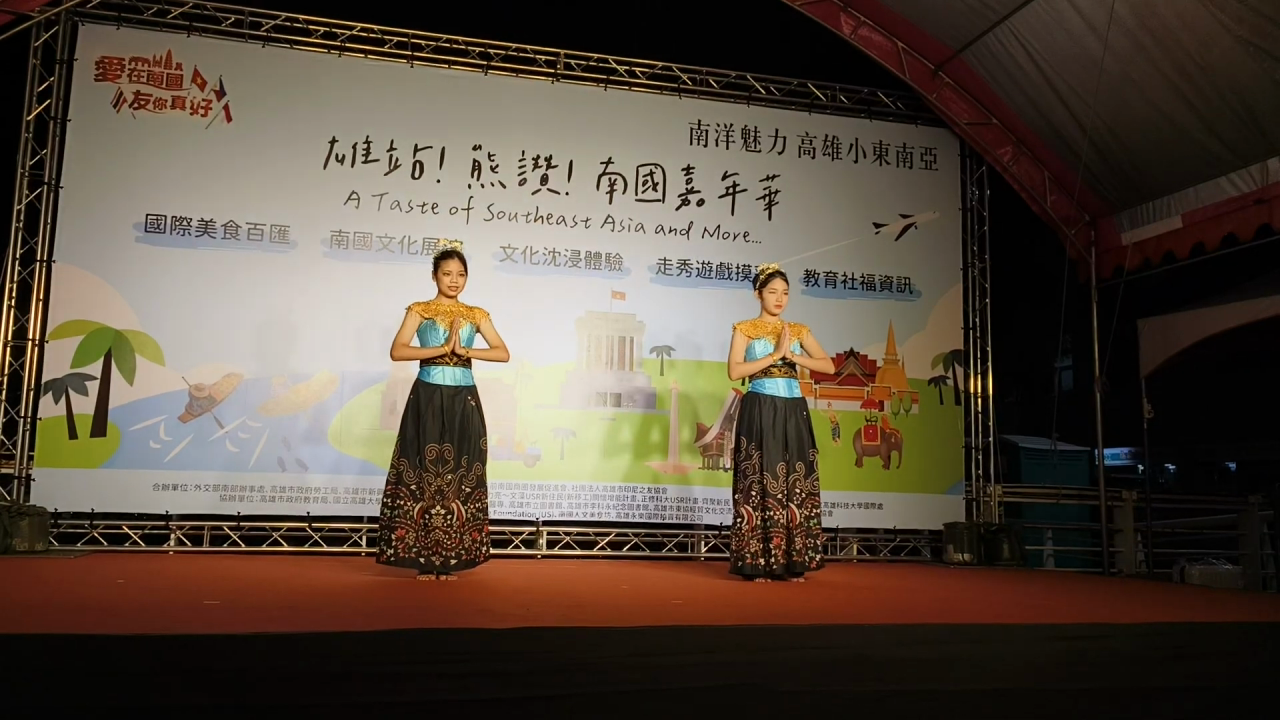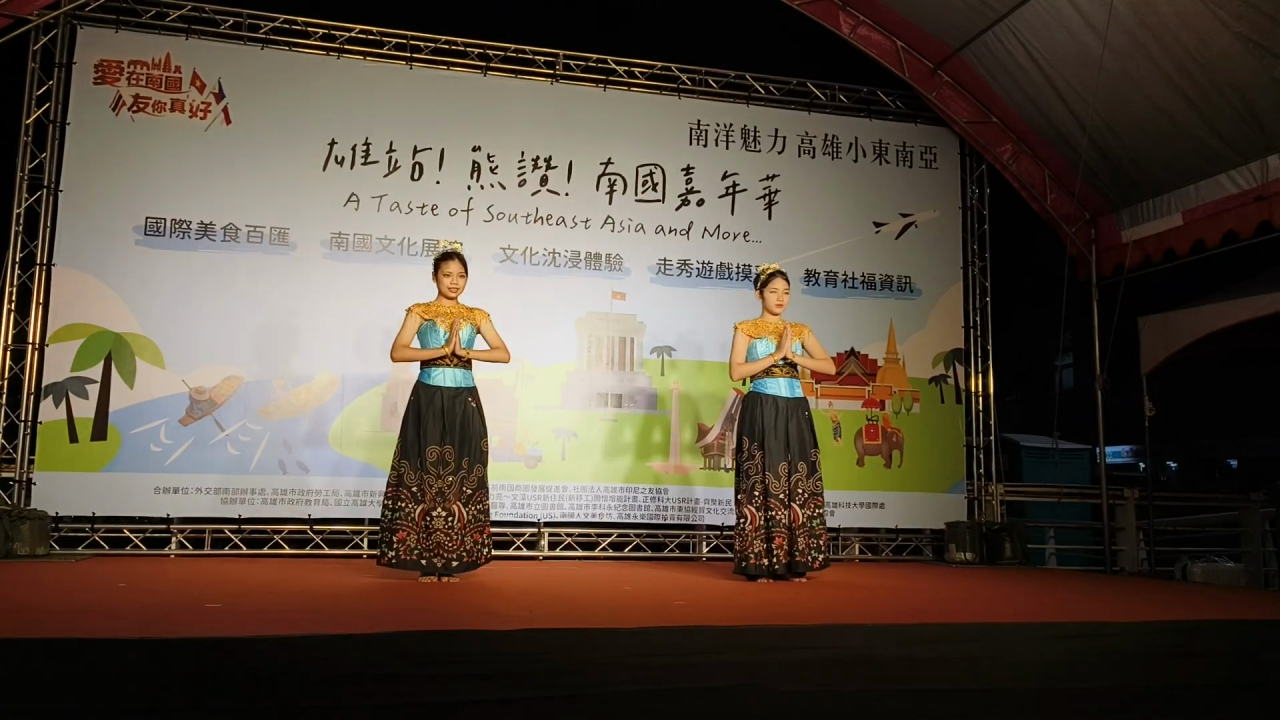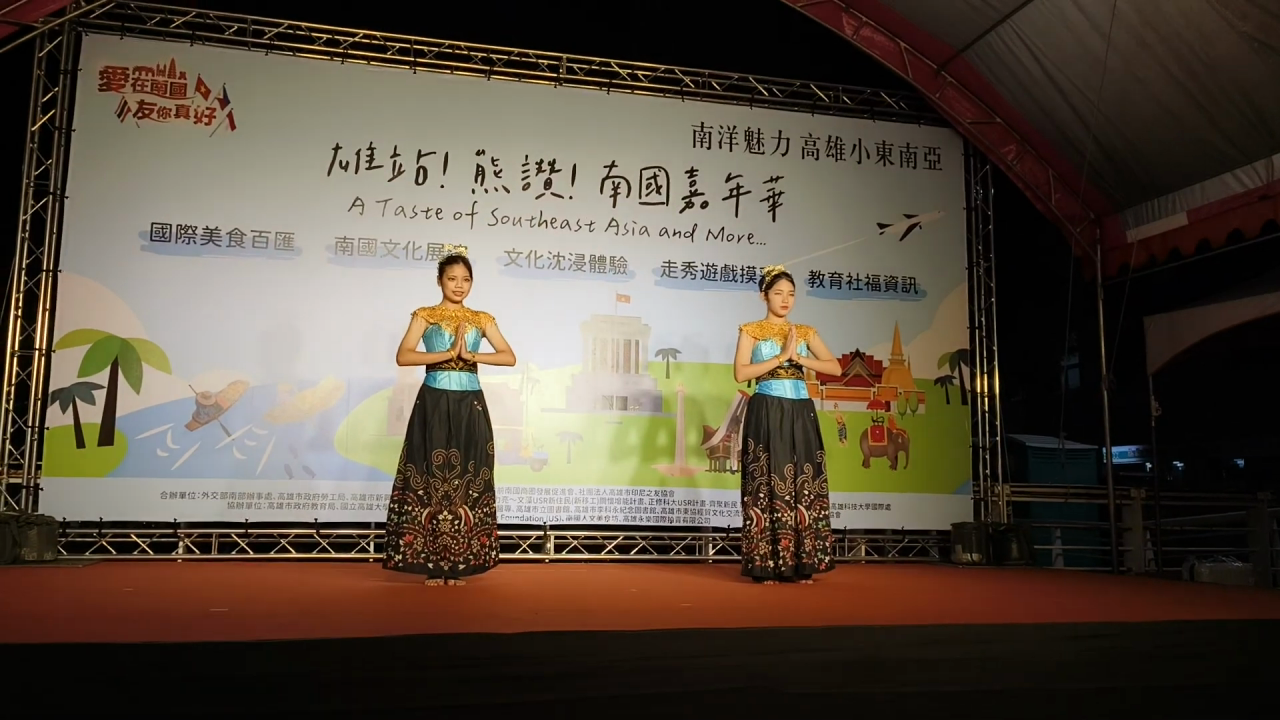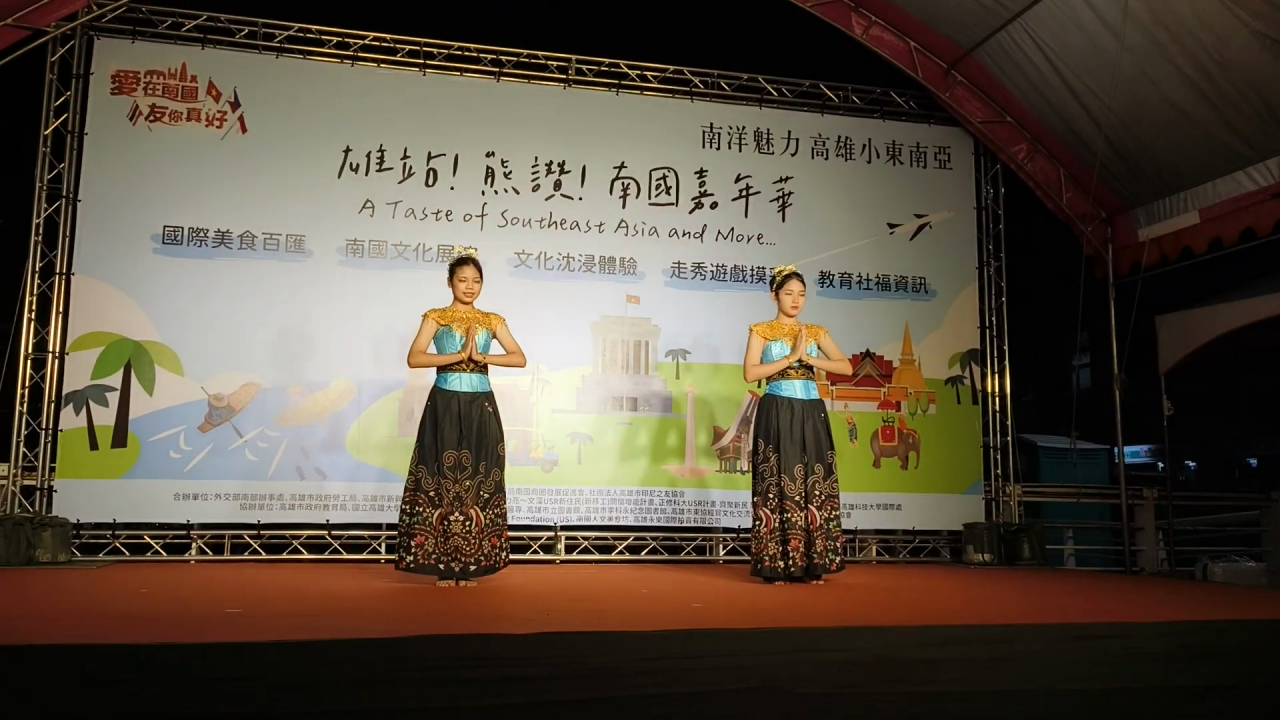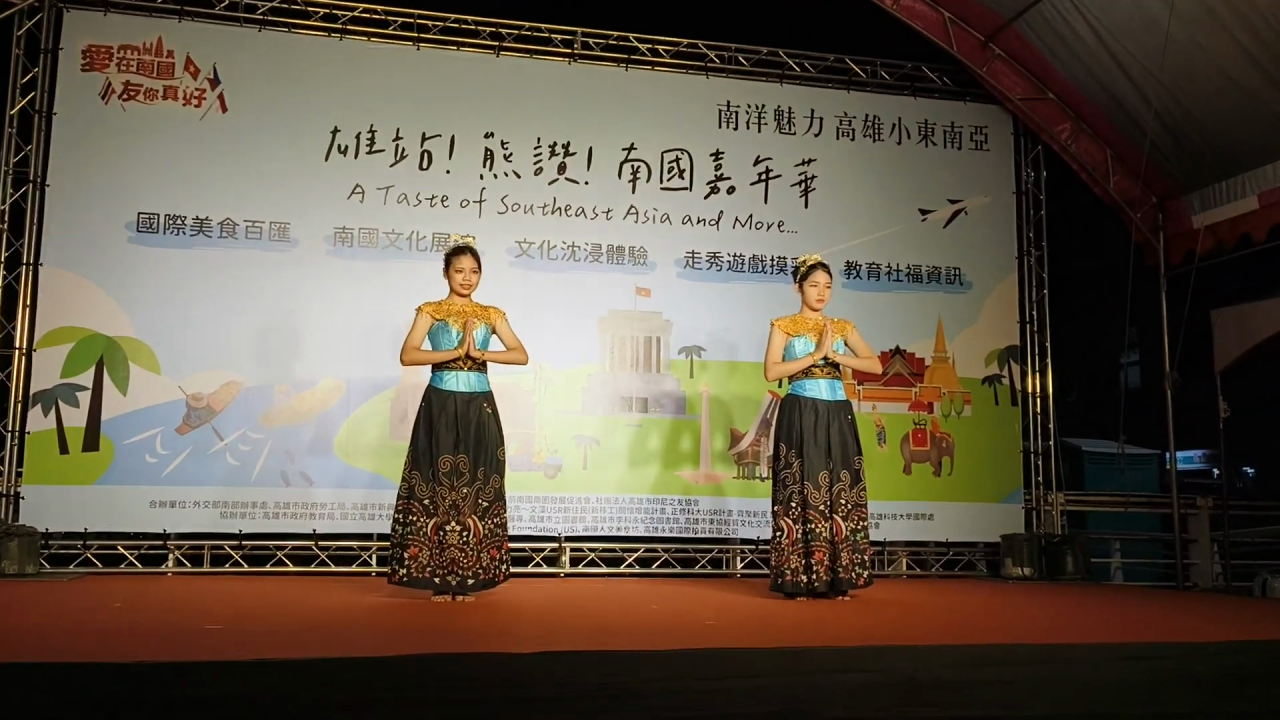
dt=0.3s
person 1, frame 1
left shoulder: (476, 315)
right shoulder: (419, 311)
left elbow: (503, 354)
right elbow: (397, 351)
left wrist: (464, 350)
right wrist: (443, 348)
left hip: (463, 400)
right hip: (428, 398)
left knee: (459, 476)
right knee: (424, 474)
left ankle: (449, 561)
right ankle: (425, 561)
person 1, frame 2
left shoulder: (476, 316)
right shoulder: (419, 312)
left elbow: (504, 354)
right elbow: (397, 352)
left wrist: (465, 351)
right wrist: (443, 349)
left hip: (464, 401)
right hip: (428, 399)
left knee: (460, 477)
right knee: (425, 474)
left ankle: (451, 562)
right ankle: (426, 561)
person 1, frame 3
left shoulder: (481, 319)
right shoulder: (424, 316)
left elbow: (509, 357)
right elbow: (403, 356)
left wrist: (471, 355)
right wrist: (448, 353)
left hip: (469, 405)
right hip: (434, 402)
left knee: (467, 480)
right knee: (431, 477)
left ankle: (457, 565)
right ankle: (433, 565)
person 1, frame 4
left shoulder: (492, 321)
right shoulder: (435, 317)
left elbow: (520, 358)
right elbow: (414, 358)
left wrist: (481, 356)
right wrist: (459, 354)
left hip: (480, 406)
right hip: (445, 405)
left knee: (477, 481)
right knee: (442, 479)
left ankle: (469, 566)
right ankle: (444, 565)
person 1, frame 5
left shoulder: (491, 315)
right shoulder: (430, 311)
left elbow: (521, 355)
right elbow: (407, 355)
left wrist: (480, 354)
right wrist: (455, 352)
left hip: (478, 407)
right hip: (440, 404)
left knee: (475, 488)
right knee: (438, 485)
left ankle: (466, 581)
right ankle: (439, 581)
person 2, frame 1
left shoulder: (798, 331)
right shoulder: (744, 329)
left elbow: (828, 366)
right elbow: (734, 371)
left wrist: (791, 355)
right wrist: (775, 355)
left hip: (793, 411)
right hip: (759, 411)
left knee: (795, 483)
right knee: (760, 481)
left ankle: (792, 563)
right ankle: (758, 564)
person 2, frame 2
left shoulder: (800, 331)
right shoulder: (746, 329)
left elbow: (829, 366)
right elbow: (736, 372)
left wrist: (793, 355)
right wrist: (776, 355)
left hip: (795, 411)
right hip: (761, 411)
left knee: (797, 482)
right knee: (763, 482)
left ankle: (795, 562)
right ankle: (760, 563)
person 2, frame 3
left shoulder: (805, 332)
right shoulder: (751, 331)
left elbow: (835, 368)
right elbow: (740, 373)
left wrist: (798, 357)
right wrist: (781, 356)
left hip: (800, 413)
right hip: (767, 412)
left knee: (803, 483)
right knee: (768, 483)
left ankle: (801, 566)
right ankle: (767, 566)
person 2, frame 4
left shoulder: (816, 332)
right shoulder: (761, 331)
left elbow: (846, 367)
right elbow: (750, 373)
left wrist: (808, 358)
right wrist: (790, 357)
left hip: (811, 413)
right hip: (777, 413)
left knee: (814, 484)
right knee: (779, 484)
left ankle: (812, 565)
right ankle: (777, 565)
person 2, frame 5
left shoulder: (843, 327)
right shoulder: (783, 326)
left elbow: (875, 365)
right elbow: (771, 371)
left wrist: (834, 355)
right wrist: (816, 354)
left hip: (837, 415)
right hip: (801, 414)
left knee: (840, 491)
right knee: (802, 491)
left ankle: (837, 580)
right ankle: (800, 581)
